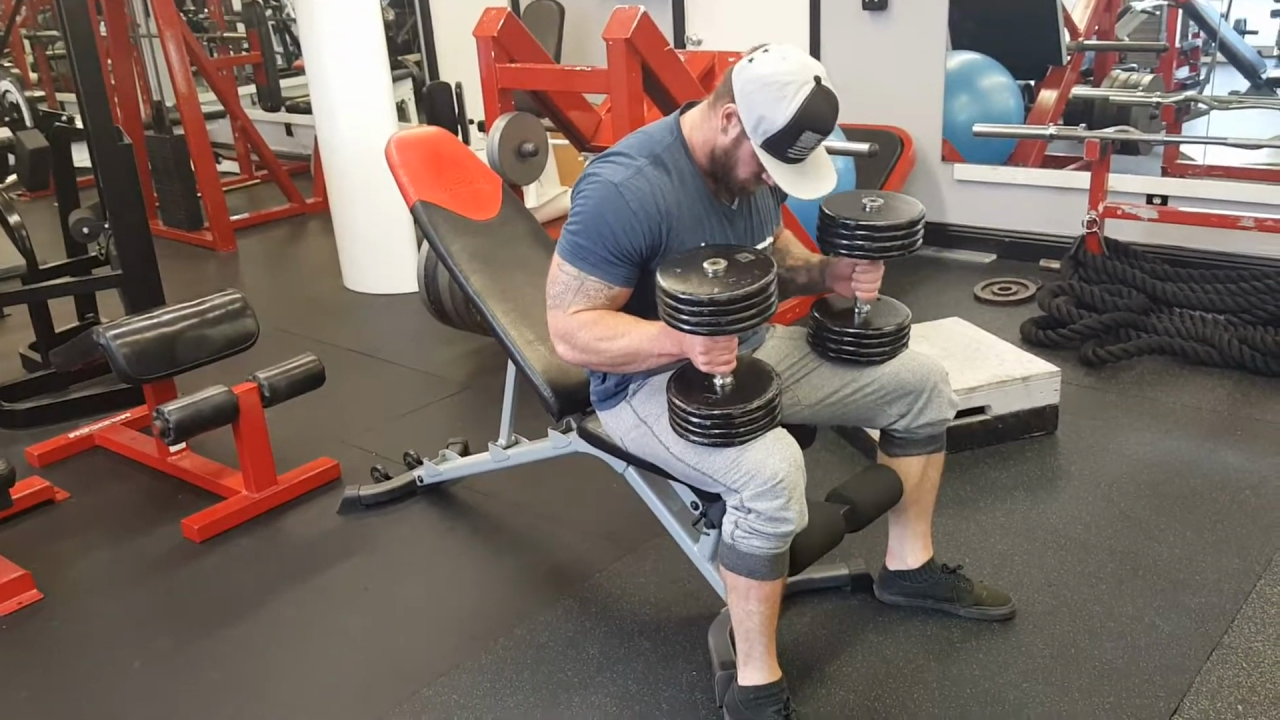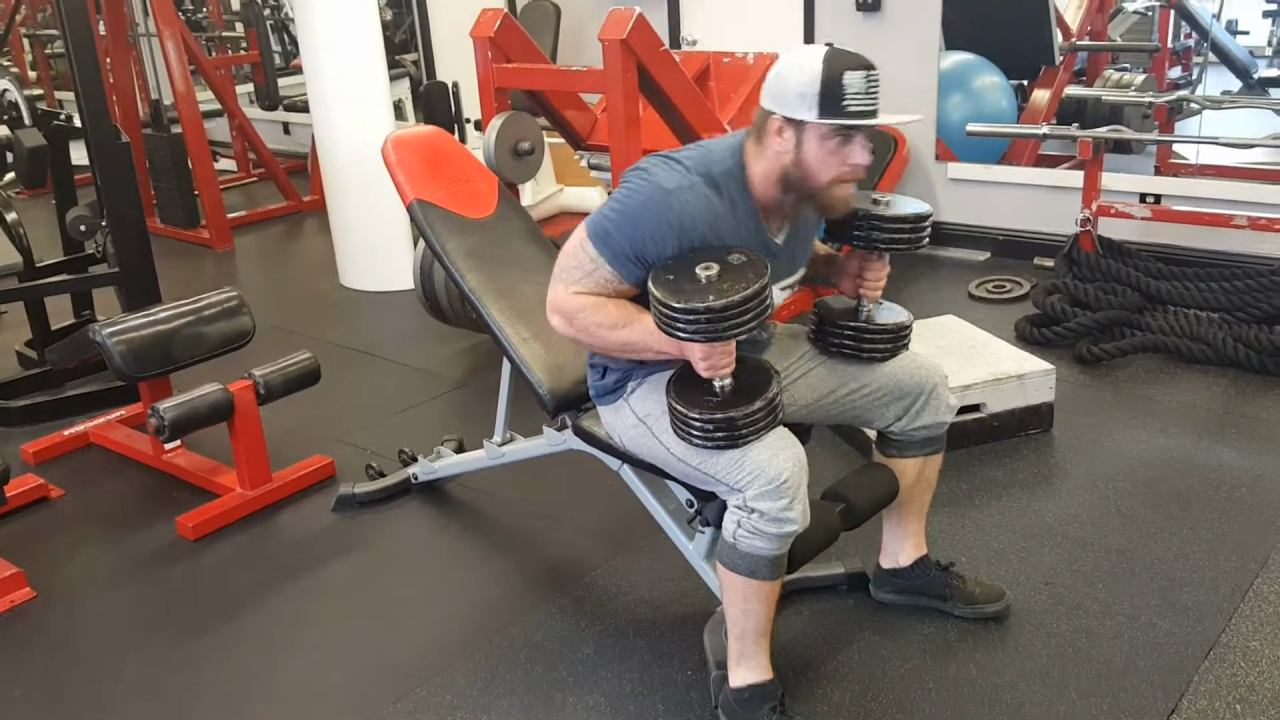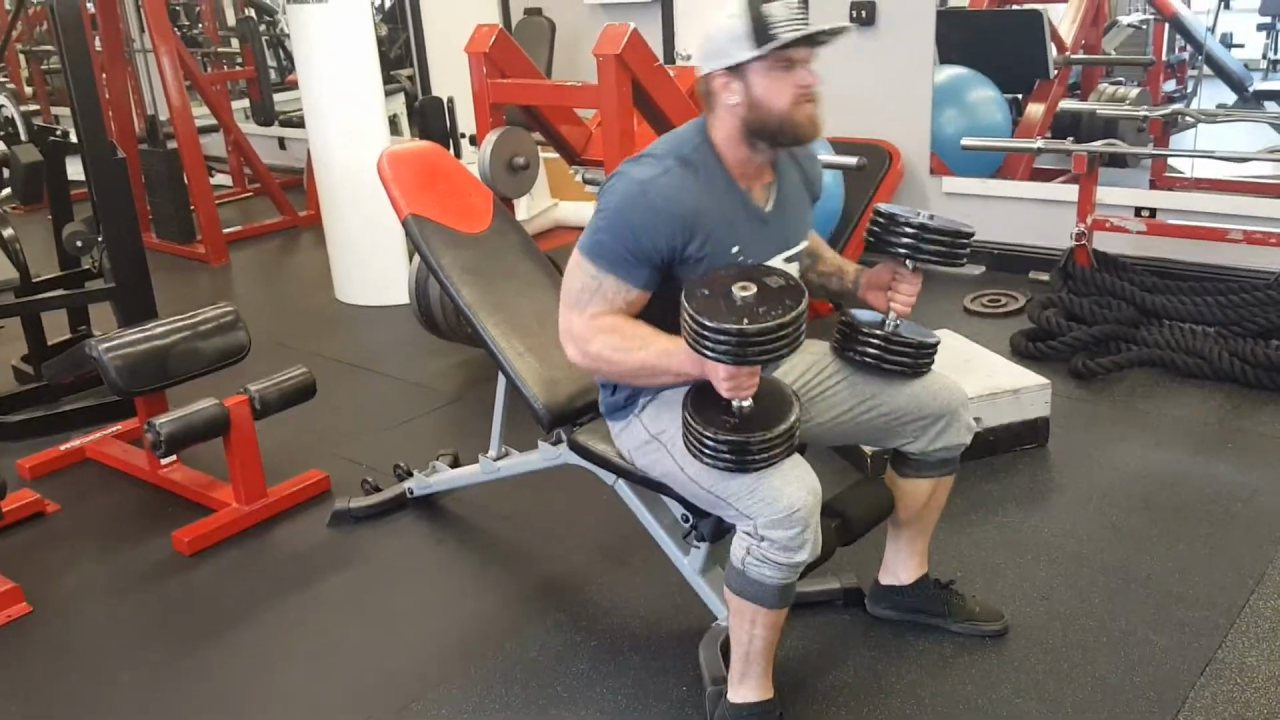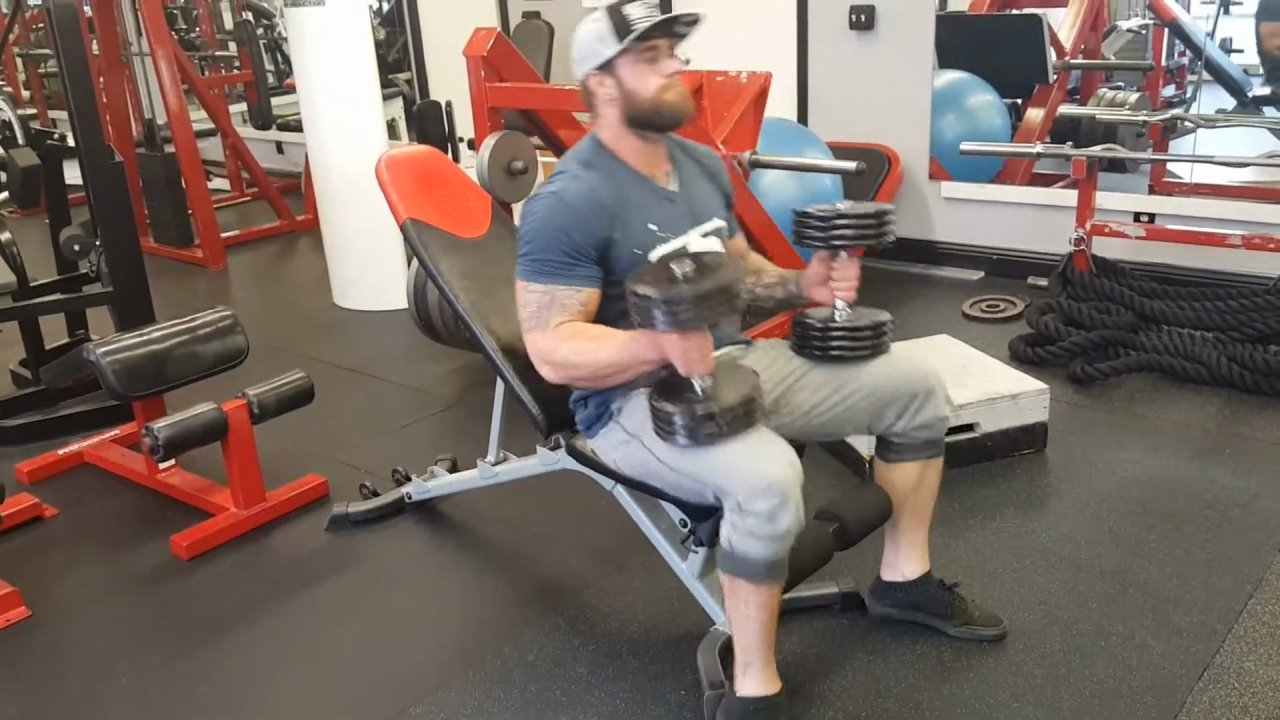
dt=0.4s
person 1, frame 1
left shoulder: (753, 156)
right shoulder: (625, 188)
right elbow: (571, 331)
left wrist: (828, 272)
right wrist: (680, 339)
left hip: (752, 349)
right hip: (652, 379)
left knee: (923, 383)
right knee: (772, 471)
left ankle: (909, 567)
person 1, frame 2
left shoulder: (804, 183)
right shoulder: (674, 198)
right elbow: (569, 300)
left wrist: (837, 269)
right wrist: (683, 342)
left hip: (754, 350)
right hip: (651, 377)
left knee: (922, 385)
right knee: (774, 471)
left ankle: (903, 564)
person 1, frame 3
left shoulder: (795, 160)
right shoulder: (655, 191)
right elbow: (583, 332)
left wrist: (857, 282)
right wrist: (703, 362)
left hip: (773, 363)
right hip: (665, 392)
left knee: (943, 409)
right knee: (787, 504)
left ankle: (902, 581)
person 1, frame 4
left shoulder: (697, 162)
right shoulder: (570, 201)
right elbow: (552, 350)
left wrist: (801, 286)
right wrist: (658, 347)
left hip: (735, 361)
right hip: (635, 399)
left knee: (919, 392)
right knee: (767, 478)
left ankle: (904, 580)
